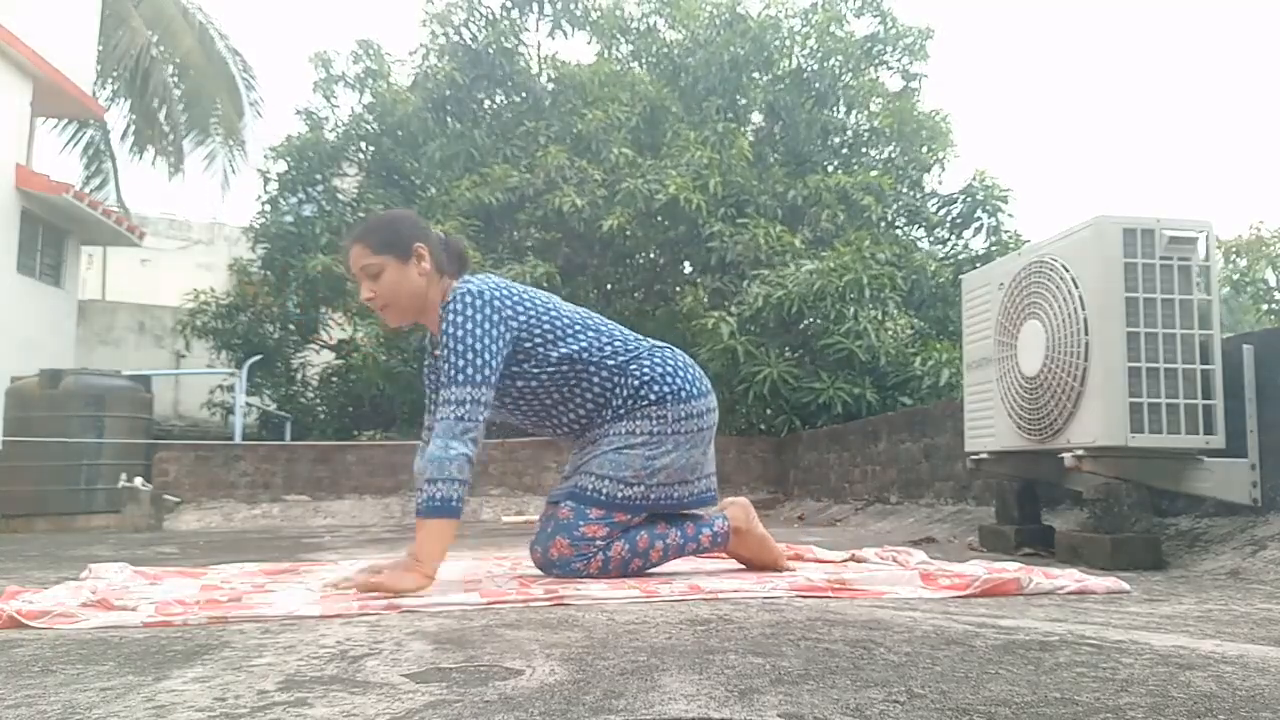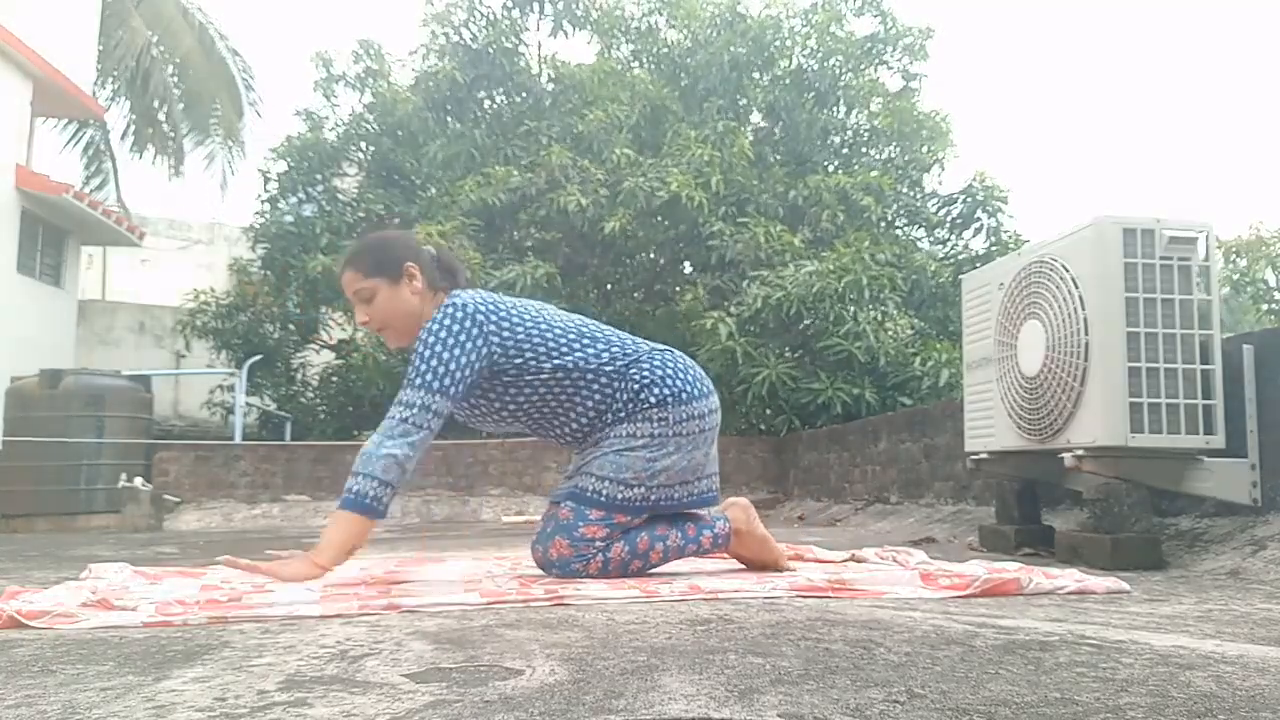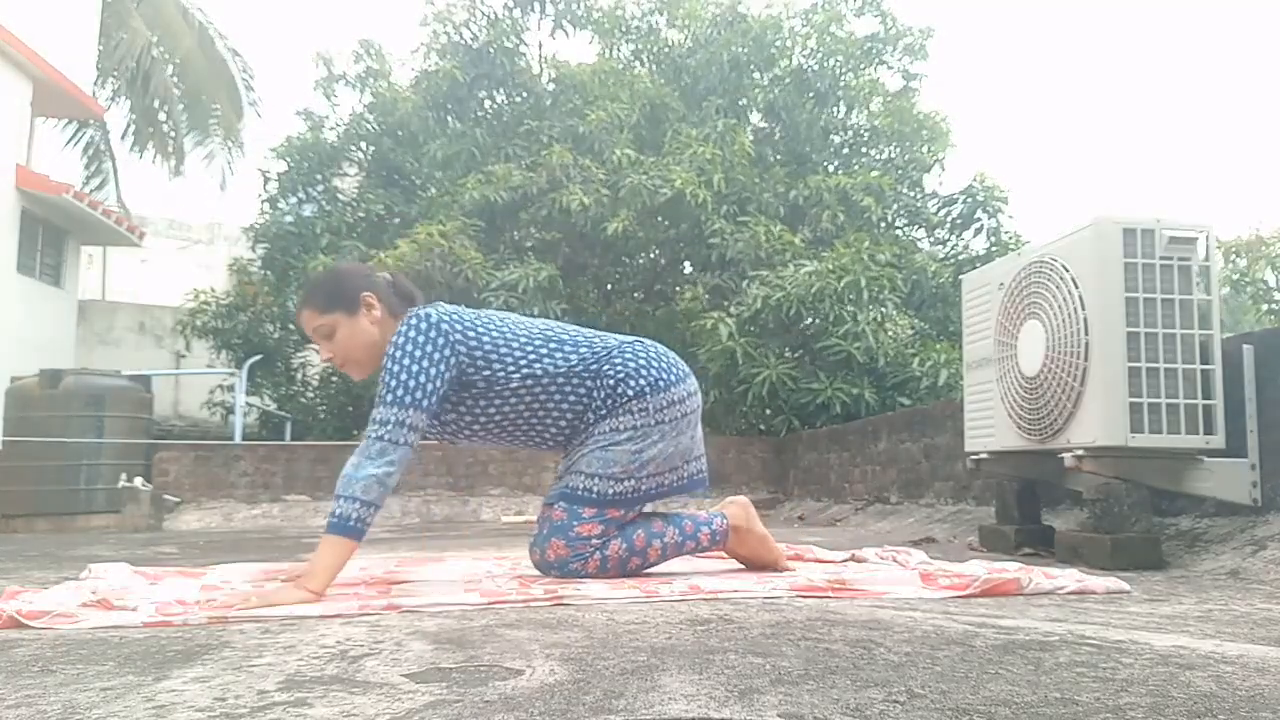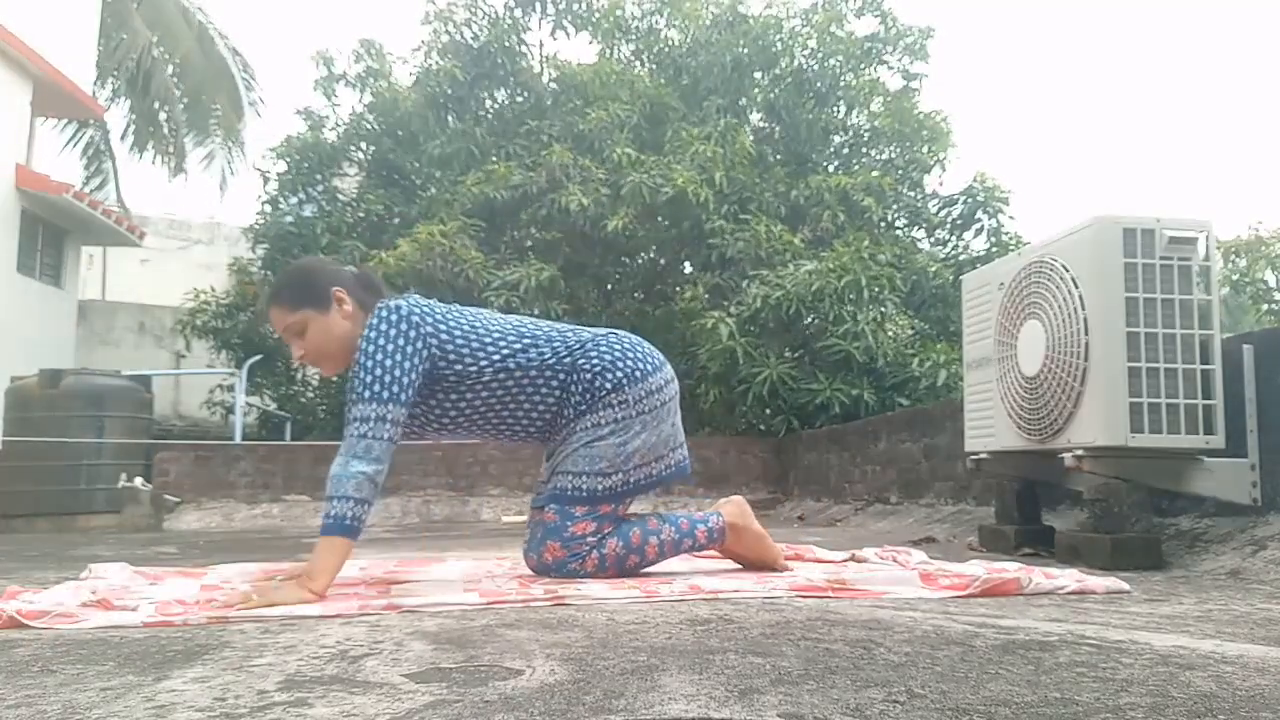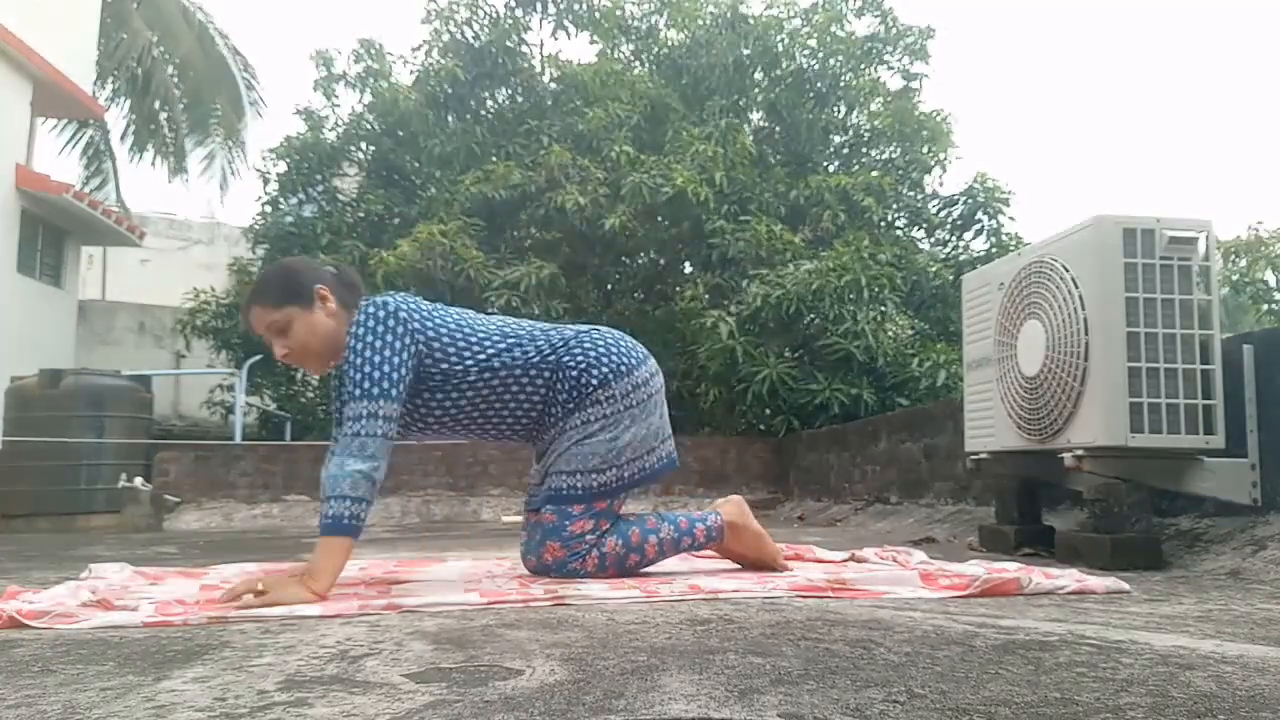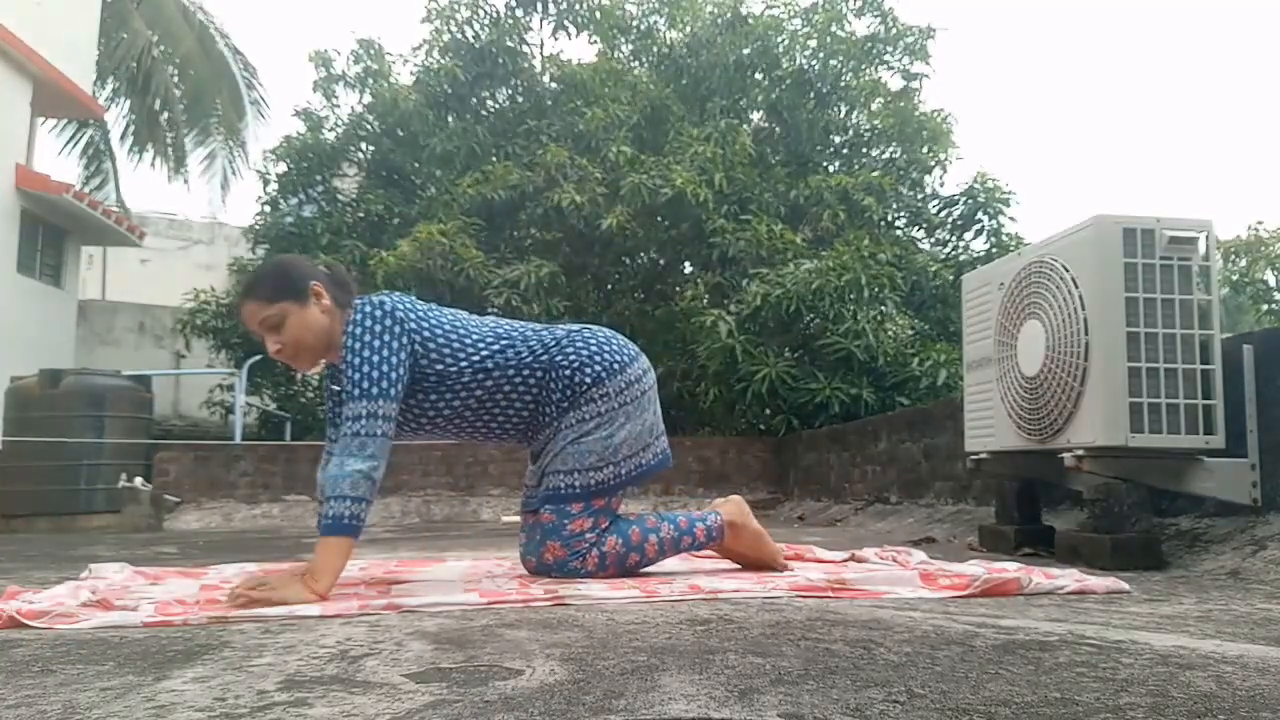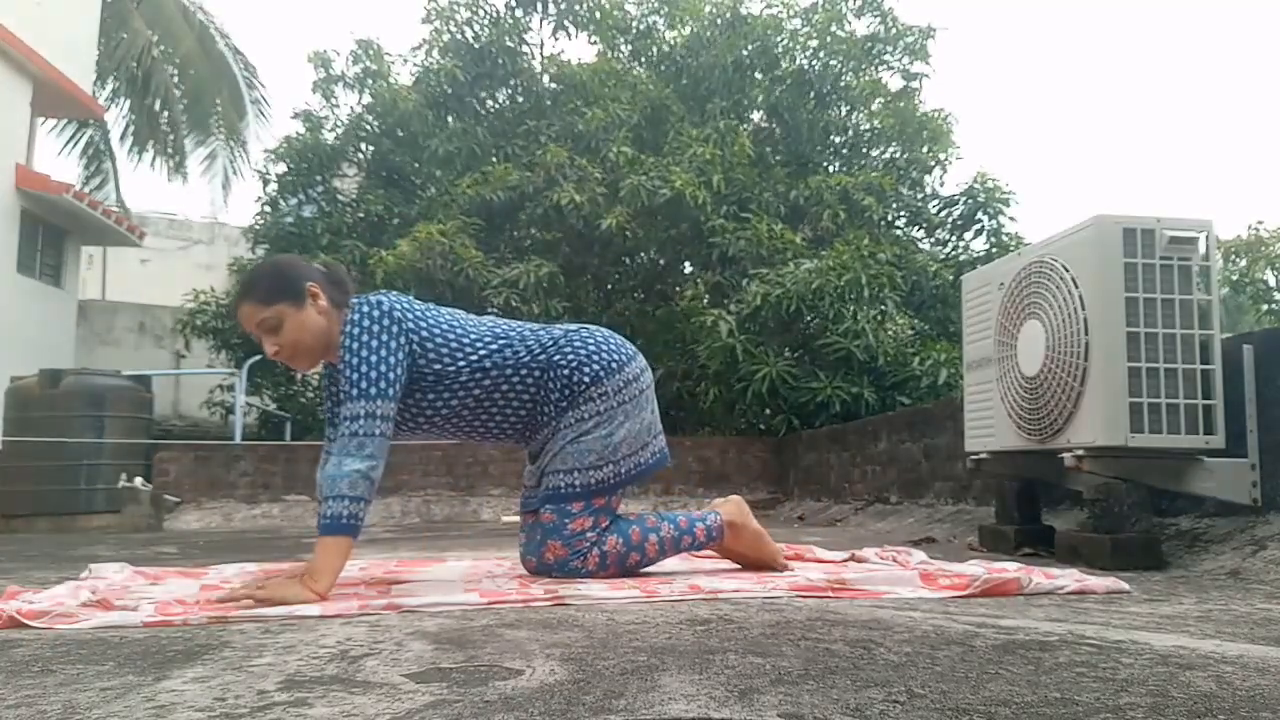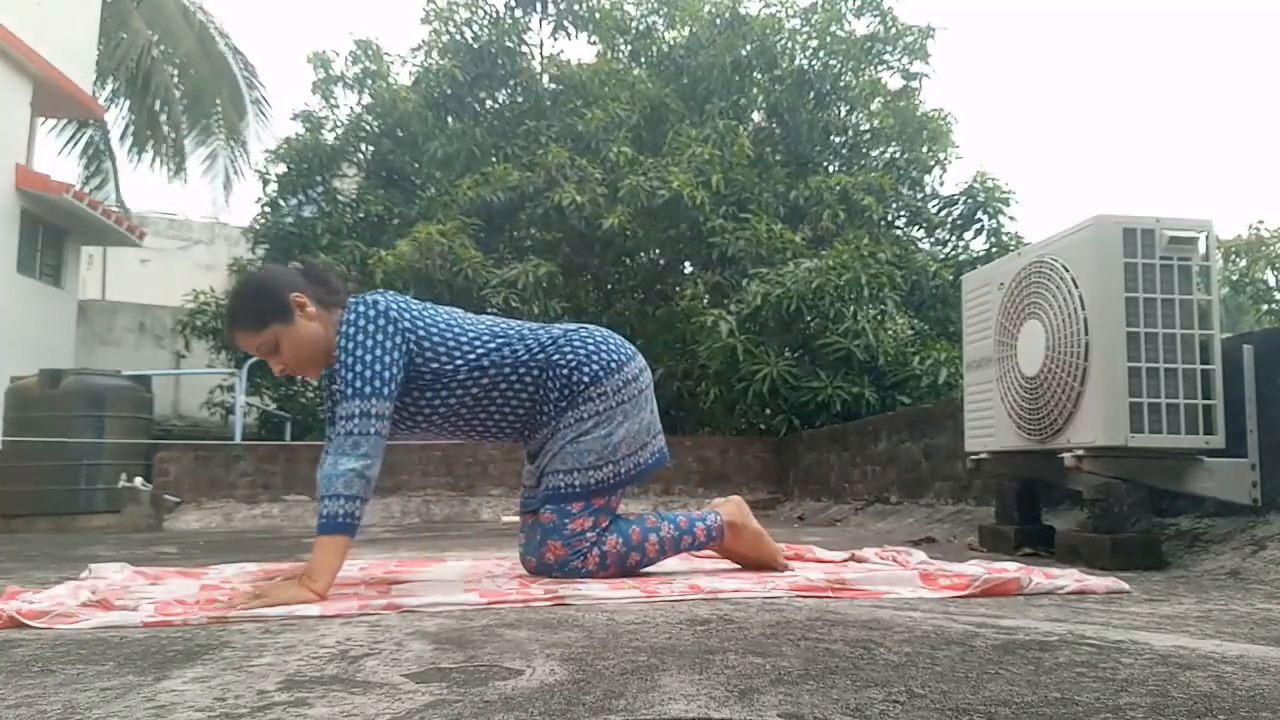
dt=0.2s
person 1, frame 1
left shoulder: (472, 303)
right shoulder: (440, 338)
left elbow: (457, 433)
right elbow: (437, 440)
left wrist: (424, 566)
right wrist: (418, 555)
left hip: (664, 403)
right hip: (621, 419)
left knee: (565, 554)
right knee: (550, 551)
left ankle: (729, 530)
right ankle: (716, 522)
person 1, frame 2
left shoulder: (458, 317)
right shoulder: (444, 339)
left elbow: (402, 436)
right elbow: (403, 438)
left wrist: (319, 560)
right wrist: (334, 547)
left hip: (665, 402)
right hip: (632, 415)
left knee: (563, 553)
right knee: (562, 544)
left ankle: (725, 530)
right ankle: (717, 520)
person 1, frame 3
left shoulder: (422, 335)
right shoulder: (422, 357)
left elbow: (381, 456)
right elbow: (381, 456)
left wrist: (311, 582)
right wrist: (318, 567)
left hip: (646, 396)
right hip: (629, 407)
left knee: (562, 554)
right knee: (557, 545)
left ankle: (728, 527)
right ankle: (719, 519)
person 1, frame 4
left shoulder: (392, 323)
right shoulder: (374, 363)
left elbow: (366, 454)
right elbow: (360, 456)
left wrist: (313, 584)
right wrist: (314, 565)
left hip: (623, 385)
right hip: (601, 401)
left knee: (559, 554)
right knee: (553, 544)
left ankle: (722, 524)
right ankle: (716, 523)
person 1, frame 5
left shoulder: (378, 320)
right shoulder: (352, 369)
left elbow: (364, 453)
right elbow: (346, 460)
left wrist: (316, 583)
right wrist: (312, 568)
left hip: (609, 381)
right hip: (579, 404)
left knee: (558, 555)
right knee: (548, 548)
left ankle: (720, 523)
right ankle: (711, 524)
person 1, frame 6
left shoulder: (373, 320)
right shoulder: (342, 372)
left elbow: (363, 451)
right elbow: (339, 462)
left wrist: (317, 583)
right wrist: (313, 568)
left hip: (602, 379)
right hip: (569, 406)
left knee: (559, 555)
right knee: (544, 550)
left ankle: (720, 524)
right ankle: (710, 522)
person 1, frame 7
left shoulder: (370, 318)
right shoulder: (340, 371)
left elbow: (361, 451)
right elbow: (338, 462)
left wrist: (316, 583)
right wrist: (314, 567)
left hip: (598, 378)
right hip: (565, 407)
left knee: (559, 555)
right knee: (544, 552)
left ankle: (720, 526)
right ankle: (711, 521)
person 1, frame 8
left shoulder: (367, 319)
right shoulder: (341, 369)
left elbow: (357, 450)
right elbow: (338, 459)
left wrist: (315, 582)
right wrist: (312, 567)
left hip: (597, 377)
right hip: (565, 406)
left knee: (559, 555)
right knee: (543, 552)
left ankle: (720, 524)
right ankle: (709, 523)
